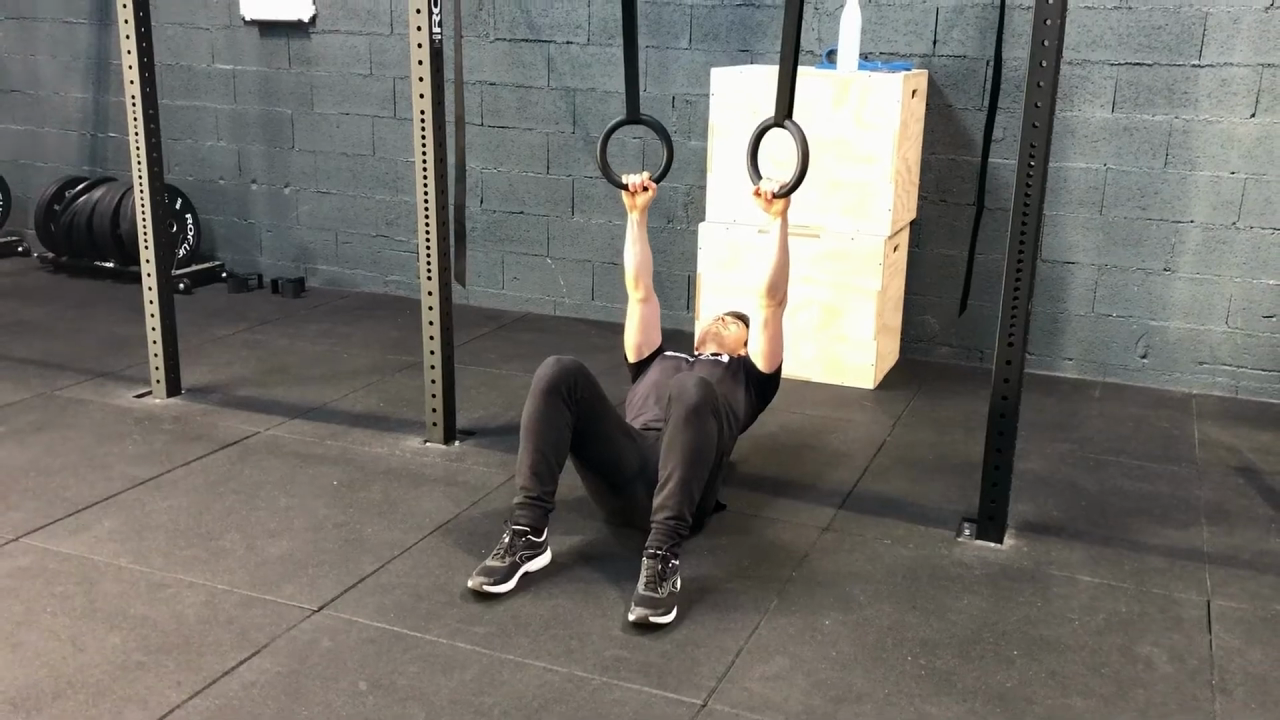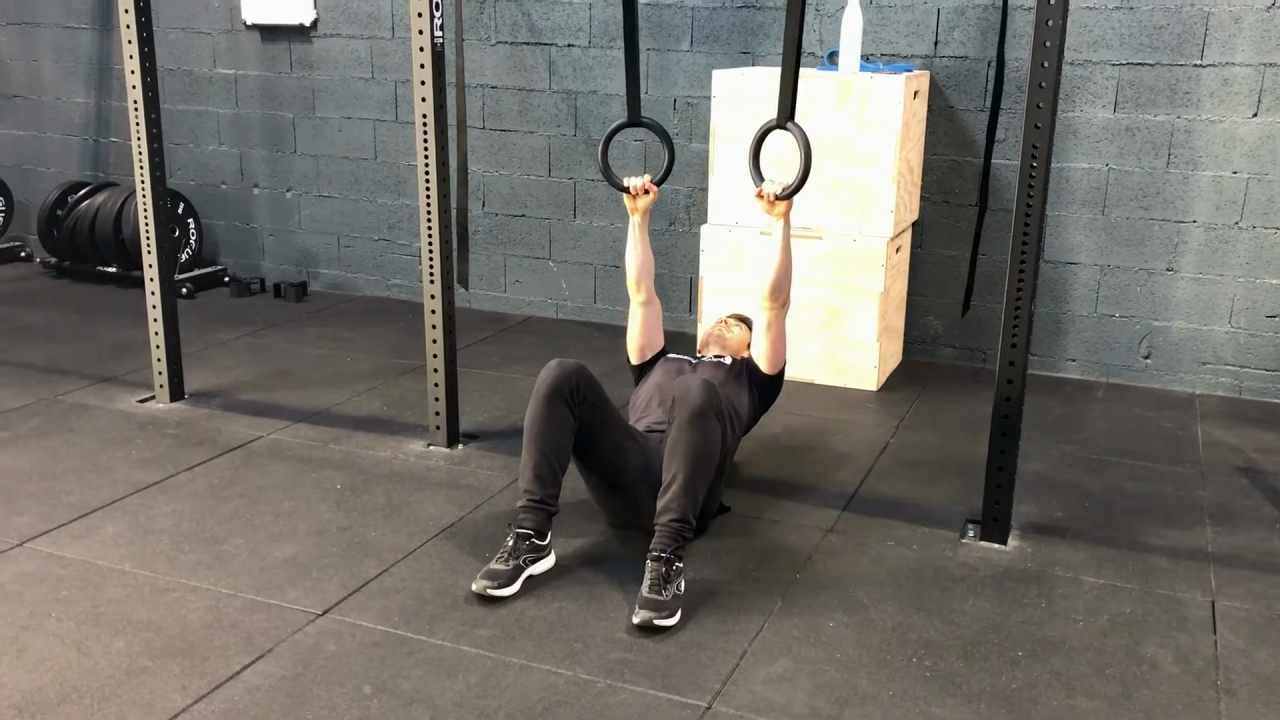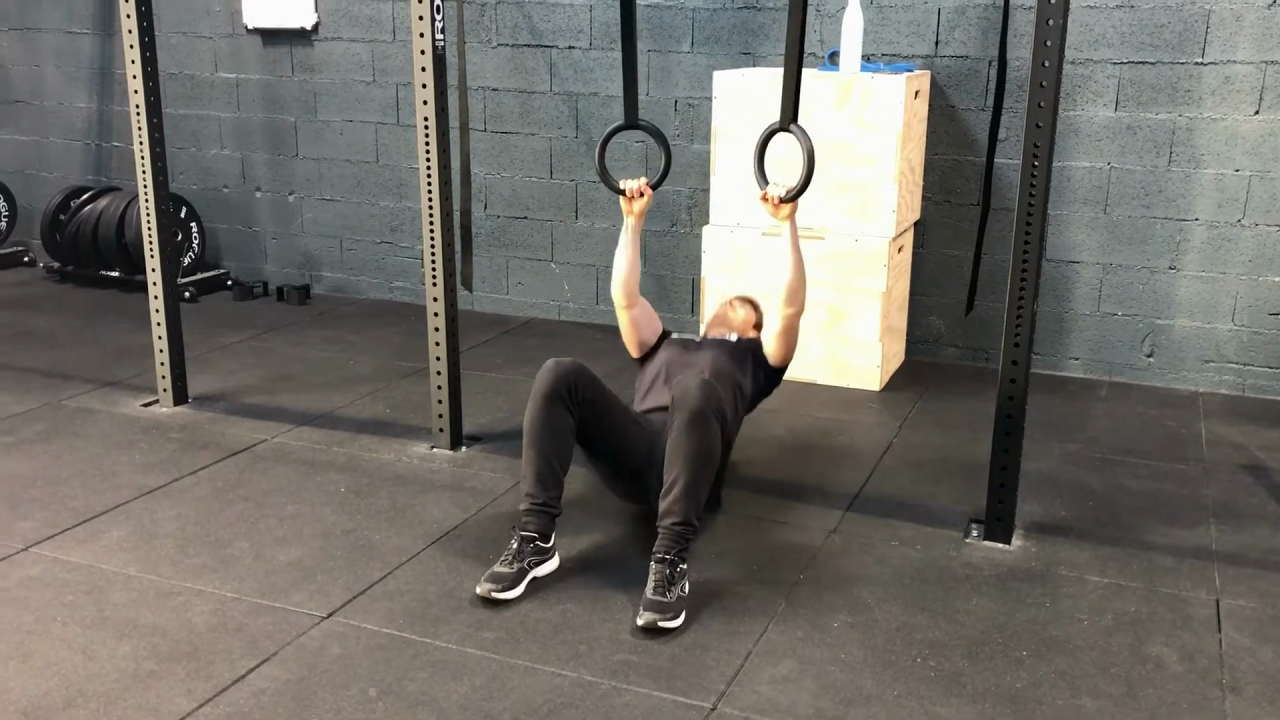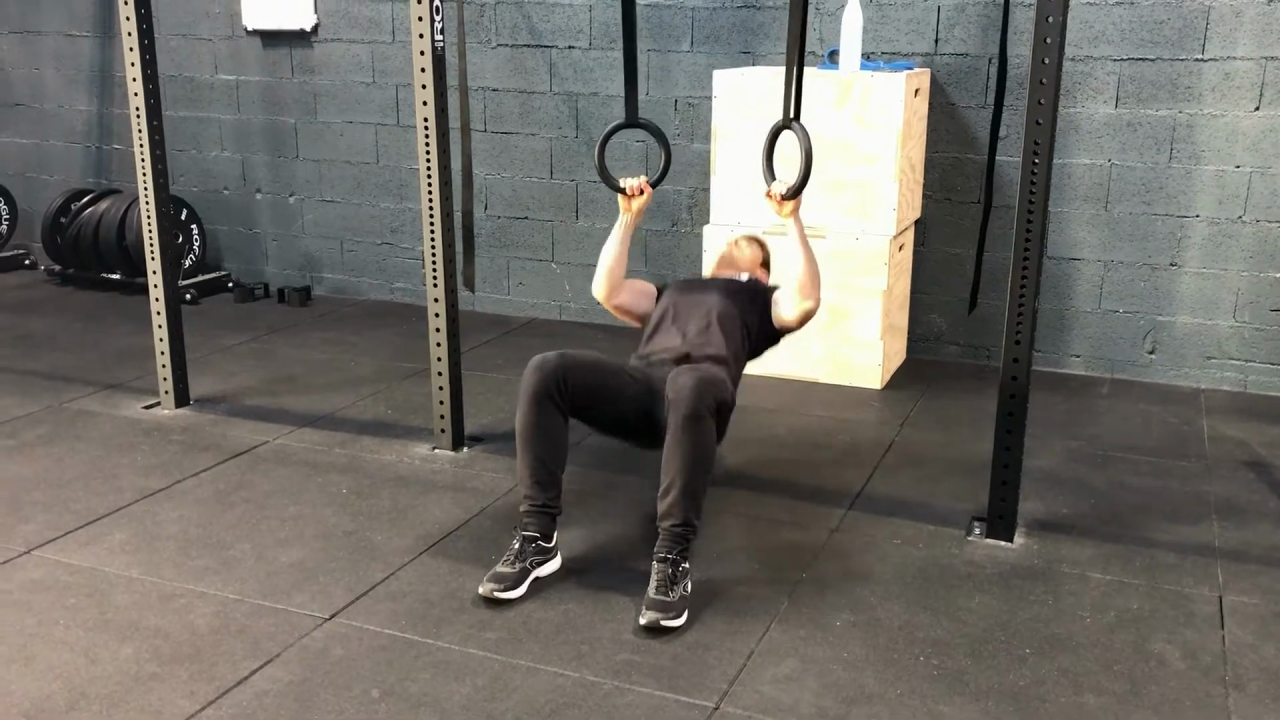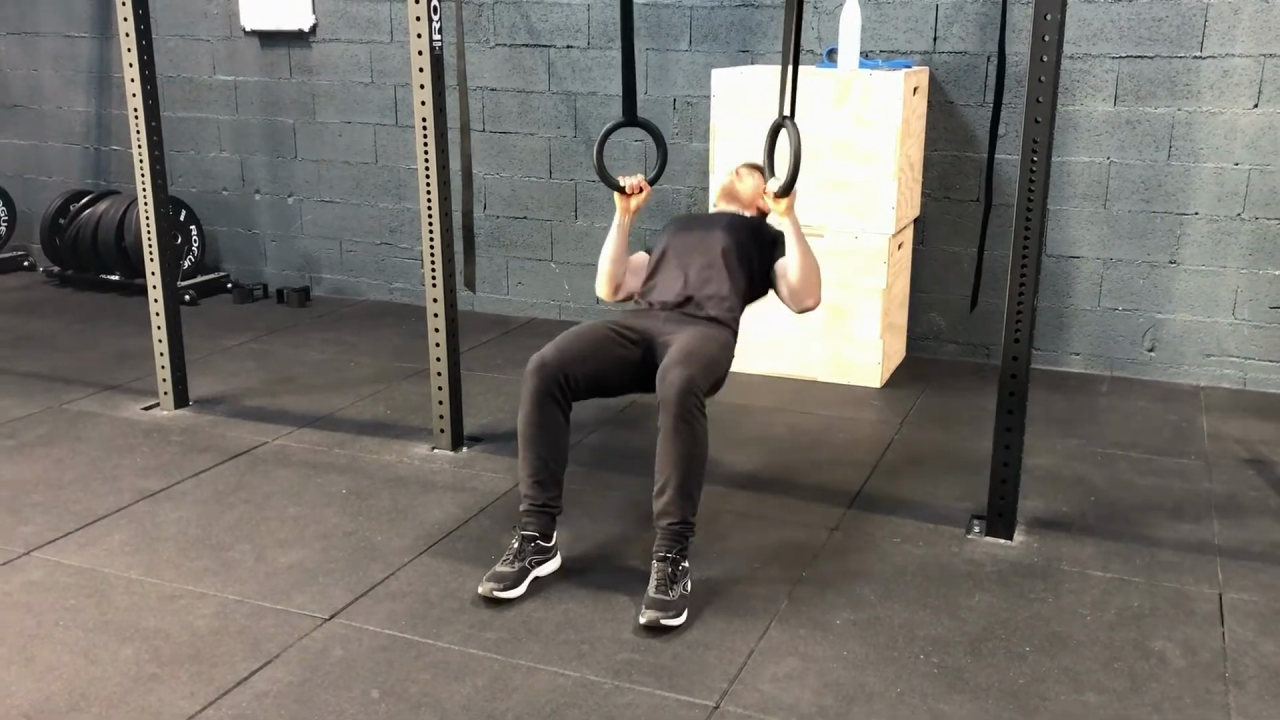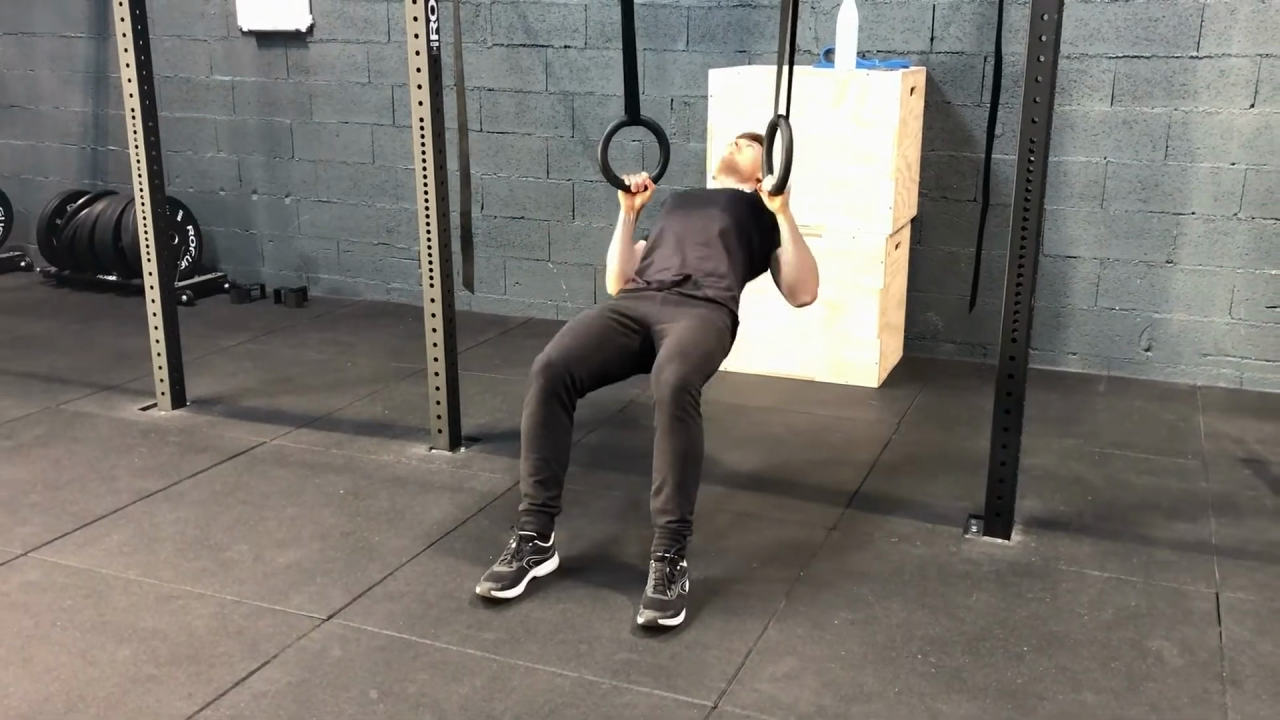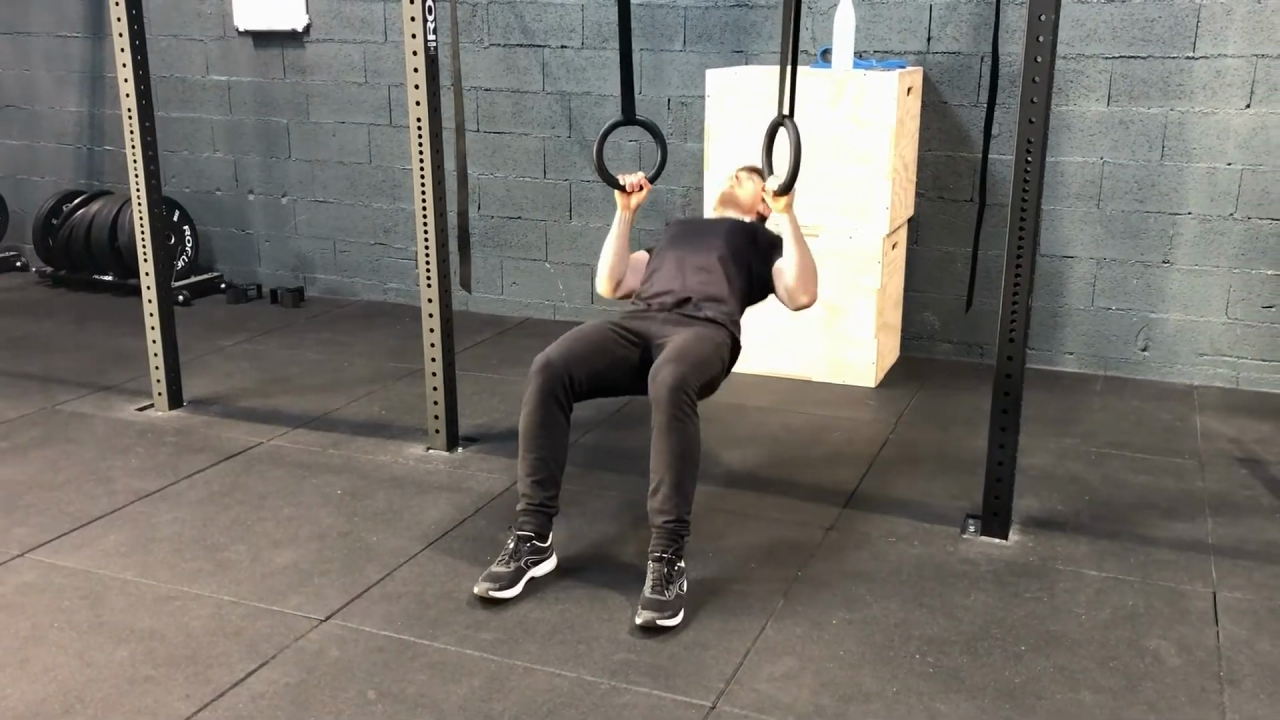
dt=0.2s
person 1, frame 1
left shoulder: (748, 376)
right shoulder: (657, 361)
left elbow: (770, 302)
right elbow: (640, 292)
left wrist: (778, 219)
right wrist: (637, 213)
left hip: (682, 474)
right hip: (622, 471)
left knee: (693, 390)
right knee: (558, 373)
left ankle: (662, 556)
right ankle: (527, 532)
person 1, frame 2
left shoulder: (751, 377)
right shoulder: (660, 363)
left elbow: (773, 305)
right elbow: (642, 295)
left wrist: (780, 221)
right wrist: (639, 216)
left hip: (684, 475)
right hip: (625, 475)
left knee: (696, 392)
right knee: (561, 376)
left ankle: (666, 560)
right ankle: (531, 536)
person 1, frame 3
left shoulder: (755, 360)
right shoulder: (665, 348)
left elbow: (789, 309)
right elbow: (626, 299)
left wrist: (786, 223)
right wrist: (634, 218)
left hip: (689, 460)
right hip: (634, 452)
left knee: (695, 391)
right knee: (558, 376)
left ankle: (670, 562)
right ankle: (535, 538)
person 1, frame 4
left shoulder: (760, 301)
right shoulder: (675, 292)
left elbow: (805, 302)
right elbow: (607, 290)
left wrist: (791, 220)
right wrist: (629, 216)
left hip: (697, 388)
right hip: (641, 384)
left knee: (690, 389)
right knee: (545, 372)
left ankle: (672, 560)
right ankle: (536, 538)
person 1, frame 5
left shoulder: (765, 239)
right shoulder: (678, 227)
left elbow: (806, 299)
right elbow: (609, 287)
left wrist: (786, 216)
right wrist: (625, 214)
left hip: (703, 331)
right hip: (640, 325)
left knee: (679, 385)
right knee: (545, 370)
left ankle: (671, 559)
right ankle: (537, 538)
person 1, frame 6
left shoulder: (760, 213)
right shoulder: (676, 202)
left elbow: (803, 293)
right elbow: (617, 283)
left wrist: (783, 210)
right wrist: (628, 211)
left hip: (702, 310)
right hip: (637, 303)
left knee: (674, 385)
right knee: (549, 372)
left ankle: (669, 558)
right ankle: (535, 537)
person 1, frame 7
left shoulder: (763, 240)
right shoulder: (677, 229)
left elbow: (802, 297)
right elbow: (609, 285)
left wrist: (786, 213)
right wrist: (625, 212)
left hip: (703, 329)
right hip: (639, 322)
left knee: (670, 385)
right knee: (548, 372)
left ankle: (667, 559)
right ankle: (533, 538)
